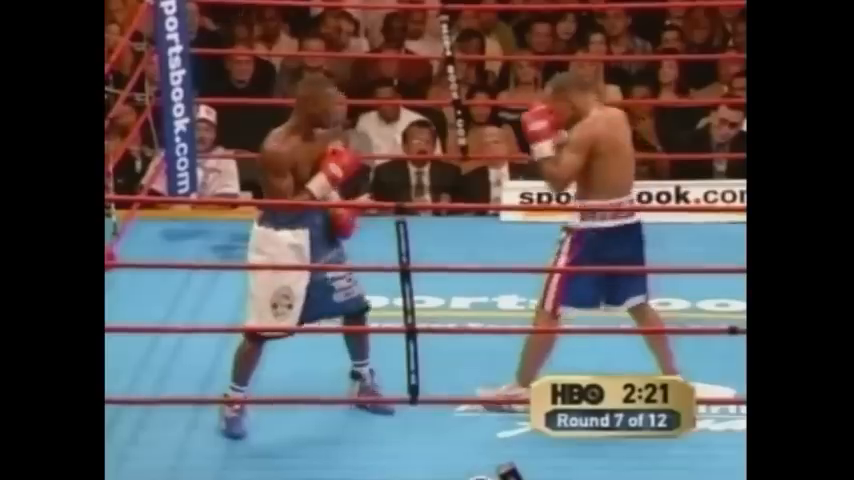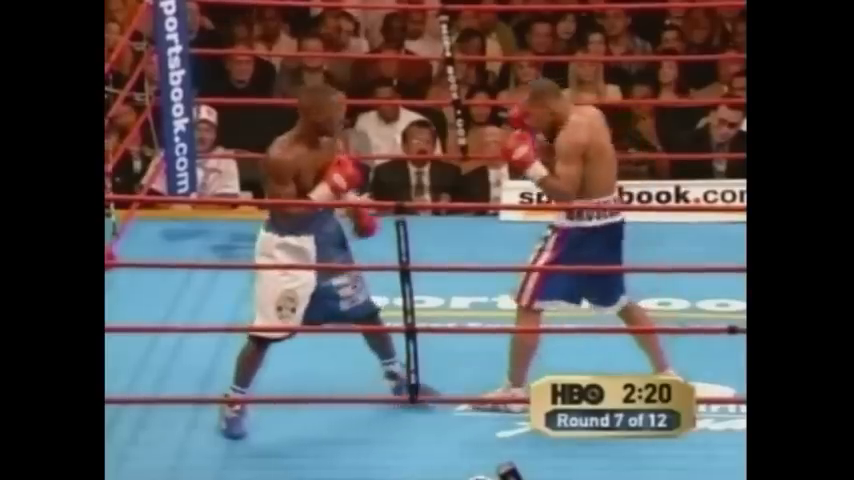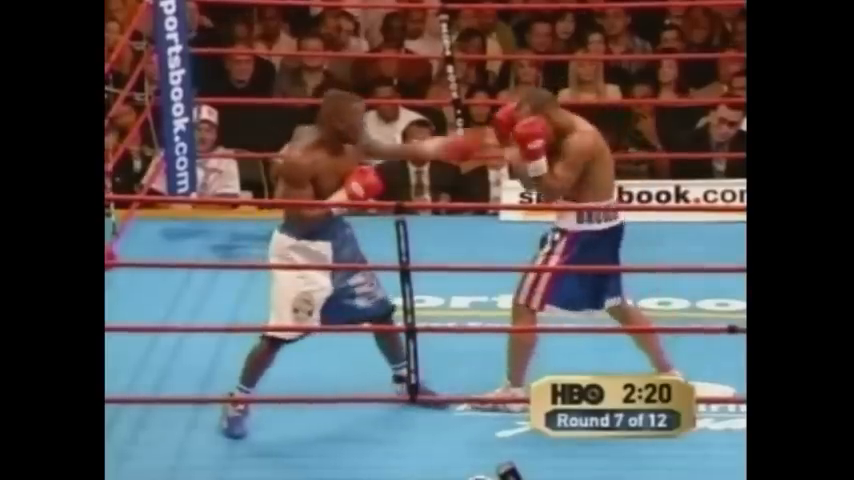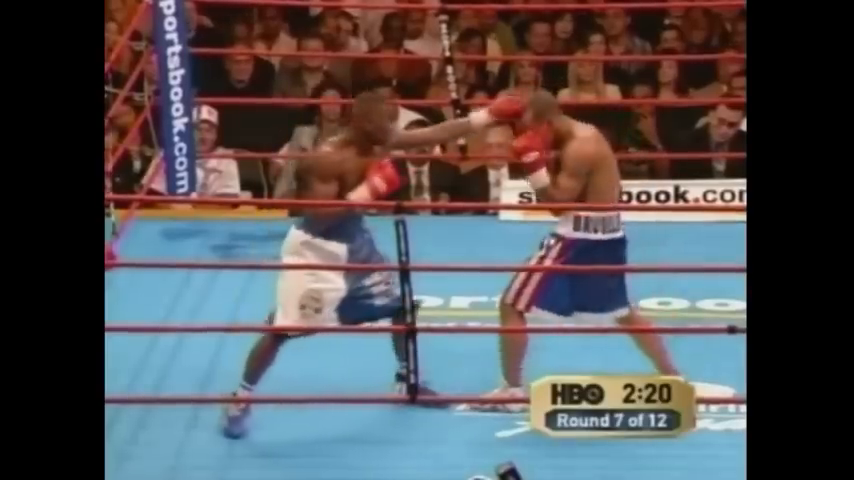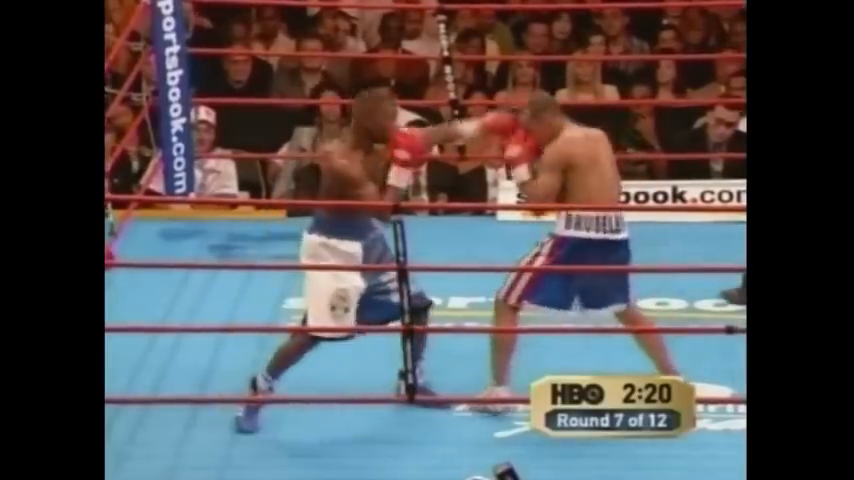
dt=0.2s
person 1, frame 1
left shoulder: (324, 136)
right shoulder: (277, 149)
right elbow: (285, 207)
left wrist: (336, 206)
right wrist: (326, 179)
left hip: (318, 231)
right hip: (281, 239)
left knee: (354, 308)
right knee: (262, 327)
left ankle: (363, 383)
right ankle: (233, 402)
person 1, frame 2
left shoulder: (328, 143)
right shoulder: (281, 156)
right elbow: (286, 213)
left wrist: (355, 205)
right wrist: (329, 189)
left hip: (326, 236)
right hip: (287, 246)
left knee: (365, 311)
right knee: (266, 331)
left ankle: (398, 378)
right ankle: (234, 403)
person 1, frame 3
left shoulder: (353, 146)
right shoulder: (299, 160)
left elbow: (394, 151)
right elbow: (300, 219)
left wrist: (441, 147)
right wrist: (347, 195)
left hip: (338, 241)
right hip: (302, 249)
left knee: (380, 311)
right knee: (278, 333)
left ankle: (405, 380)
right ankle: (237, 403)
person 1, frame 4
left shoulder: (382, 144)
right shoulder: (327, 158)
left elbow: (433, 134)
right elbow: (321, 215)
left wrist: (488, 115)
right wrist: (366, 192)
left hip: (354, 241)
right hip: (315, 247)
left knee: (401, 306)
right knee: (282, 328)
left ankle: (407, 381)
right ankle: (240, 400)
person 1, frame 5
left shoulder: (378, 144)
right shoulder: (341, 163)
left elbow: (427, 136)
right elbow: (383, 209)
left wrist: (476, 127)
right wrist: (402, 166)
left hip: (366, 240)
right hip: (331, 248)
left knee: (417, 306)
right knee: (315, 330)
right ankle: (259, 391)
person 2, frame 1
left shoulder: (587, 128)
right shoulder: (616, 116)
left elbow: (559, 181)
left wrist: (541, 141)
right wrist: (560, 138)
left hip: (593, 228)
right hip: (626, 223)
left knee: (549, 310)
right knee: (638, 304)
left ankle: (519, 389)
right ankle: (673, 378)
person 2, frame 2
left shoulder: (570, 135)
right shoulder: (591, 114)
left elbow: (564, 191)
left wrist: (529, 164)
right wrist: (538, 141)
left hip: (578, 228)
right hip: (608, 222)
left knee: (527, 306)
right knee: (620, 303)
left ankle: (515, 390)
right ankle: (666, 374)
person 2, frame 3
left shoulder: (580, 141)
right shoulder: (570, 128)
left elbow: (551, 191)
right elbow: (531, 181)
left wrist: (533, 156)
right wrist: (513, 143)
left hip: (581, 229)
right hip: (603, 226)
left knee: (525, 305)
right knee: (616, 304)
left ankle: (513, 389)
right ankle: (667, 373)
person 2, frame 4
left shoulder: (578, 147)
right shoulder: (586, 133)
left elbow: (558, 201)
left wrist: (533, 168)
right wrist: (539, 161)
left hip: (577, 239)
right hip: (606, 236)
left knee: (512, 308)
right knee: (622, 313)
left ankle: (511, 389)
right ankle: (672, 379)
person 2, frame 5
left shoulder: (560, 147)
right shoulder: (597, 137)
left elbow: (539, 201)
left wrist: (518, 167)
right wrist: (538, 163)
left hip: (575, 238)
right hip: (613, 236)
left knee: (506, 303)
right knee: (625, 310)
left ankle: (498, 389)
right ankle: (672, 379)
